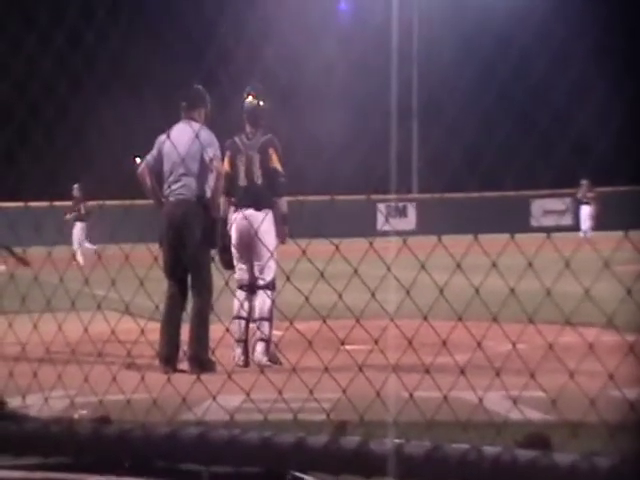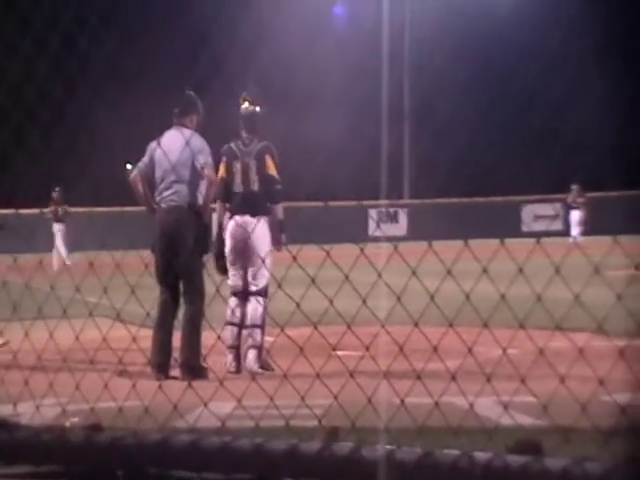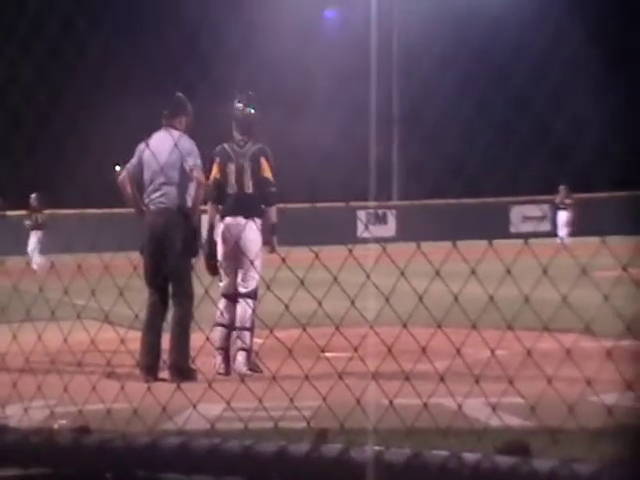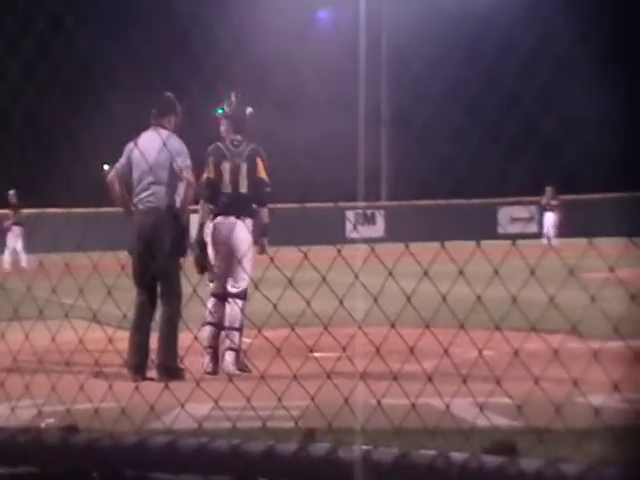
dt=0.2s
person 1, frame 1
left shoulder: (166, 137)
right shoulder: (203, 133)
left elbow: (143, 171)
right elbow: (218, 169)
left wrist: (160, 201)
right wrist: (213, 204)
left hip: (171, 212)
right hip: (195, 211)
left knee: (175, 286)
right knee: (201, 286)
left ankle: (167, 356)
right ankle: (198, 357)
person 1, frame 2
left shoulder: (158, 143)
right shoulder: (194, 140)
left elbow: (135, 178)
right elbow: (210, 177)
left wrist: (153, 208)
right wrist: (205, 211)
left hip: (163, 218)
right hip: (187, 217)
left knee: (167, 293)
right knee: (193, 293)
left ankle: (160, 363)
right ankle: (190, 364)
person 1, frame 3
left shoulder: (146, 144)
right shoulder: (183, 142)
left elbow: (124, 179)
right elbow: (199, 179)
left wrist: (142, 210)
right wrist: (194, 213)
left hip: (152, 220)
right hip: (176, 219)
left knee: (156, 295)
right knee: (182, 295)
left ankle: (148, 365)
right ankle: (179, 366)
person 1, frame 4
left shoulder: (135, 144)
right shoulder: (172, 141)
left elbow: (113, 179)
right elbow: (188, 180)
left wrist: (130, 209)
right wrist: (183, 213)
left hip: (141, 220)
right hip: (164, 219)
left knee: (144, 294)
right knee: (170, 294)
left ankle: (136, 364)
right ankle: (166, 365)
person 2, frame 1
left shoulder: (232, 146)
right shoulder: (269, 143)
left elbow: (225, 190)
right elbow: (278, 186)
left wrist: (224, 224)
right wrist: (283, 221)
left hip: (239, 217)
right hip: (263, 216)
left knee: (243, 283)
right knee: (265, 283)
left ankle: (240, 349)
right ankle: (262, 346)
person 2, frame 2
left shoulder: (228, 152)
right shoulder: (265, 150)
left elbow: (221, 196)
right elbow: (274, 193)
left wrist: (220, 231)
right wrist: (280, 228)
left hip: (234, 223)
right hip: (258, 223)
left knee: (236, 289)
right knee: (257, 289)
left ankle: (232, 355)
right ankle: (254, 354)
person 2, frame 3
left shoulder: (221, 153)
right shoulder: (260, 153)
left elbow: (213, 197)
right elbow: (269, 196)
left wrist: (211, 232)
right wrist: (273, 231)
left hip: (226, 225)
right hip: (251, 225)
left knee: (227, 291)
right knee: (247, 291)
left ankle: (222, 356)
right ankle: (242, 356)
person 2, frame 4
left shoulder: (215, 152)
right shoulder: (254, 153)
left elbow: (206, 196)
right elbow: (262, 197)
left wrist: (200, 231)
right wrist: (264, 232)
left hip: (218, 224)
right hip: (243, 225)
left knee: (217, 290)
right knee: (237, 291)
left ankle: (210, 355)
right ankle: (231, 355)
